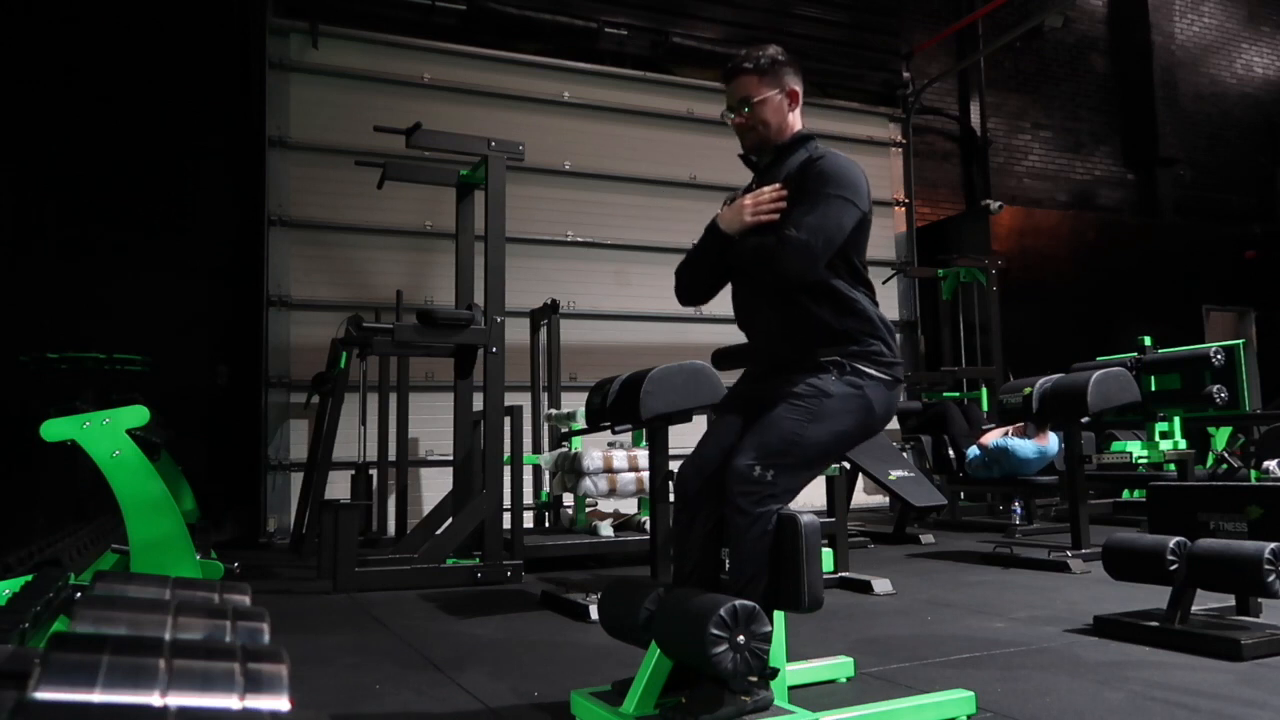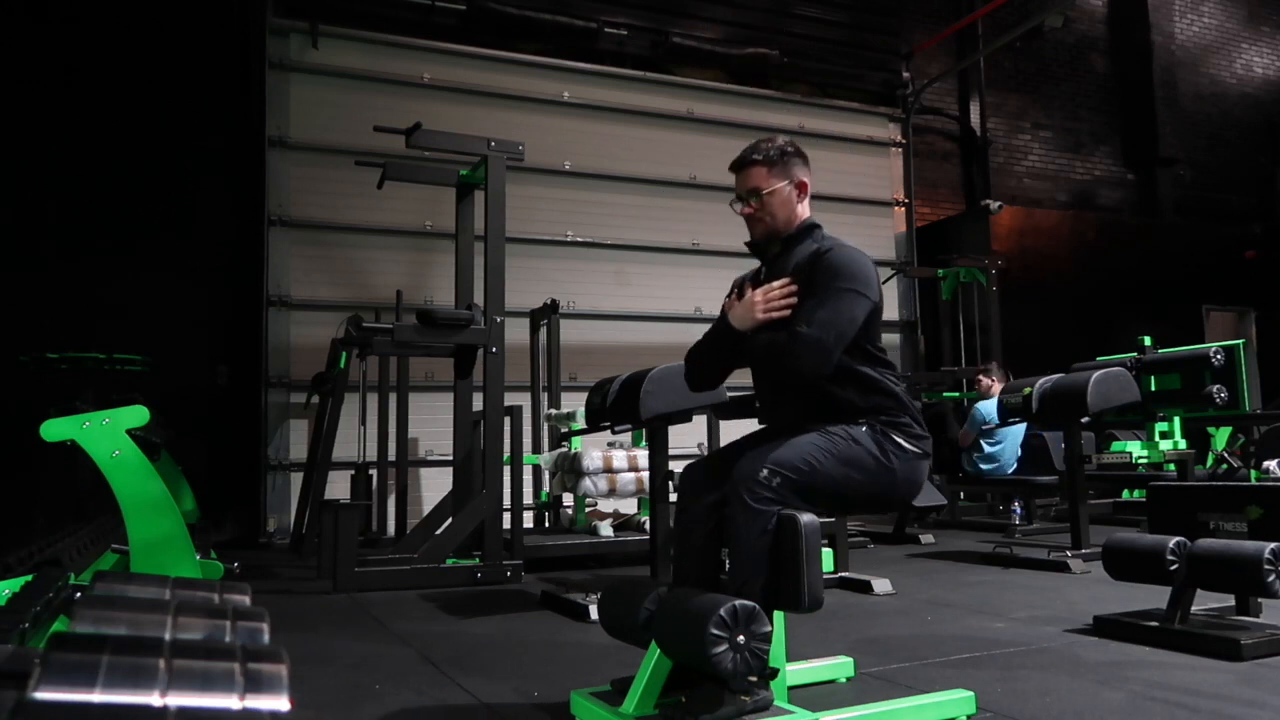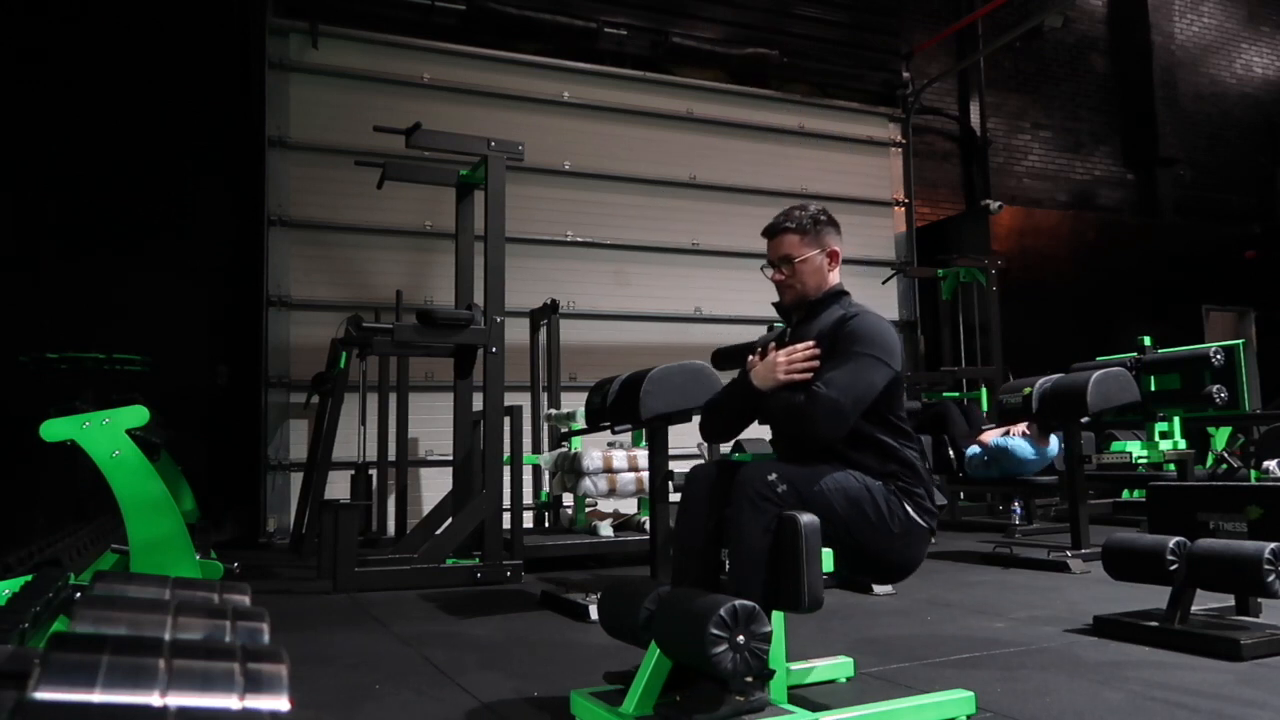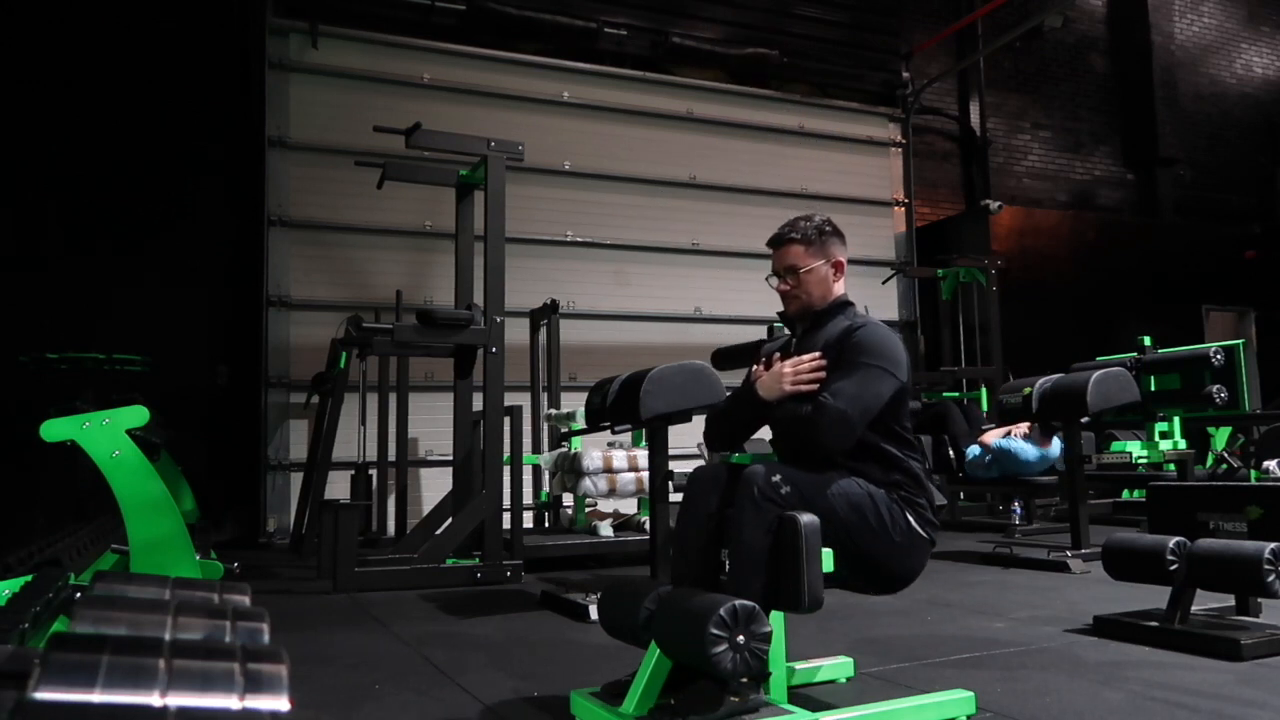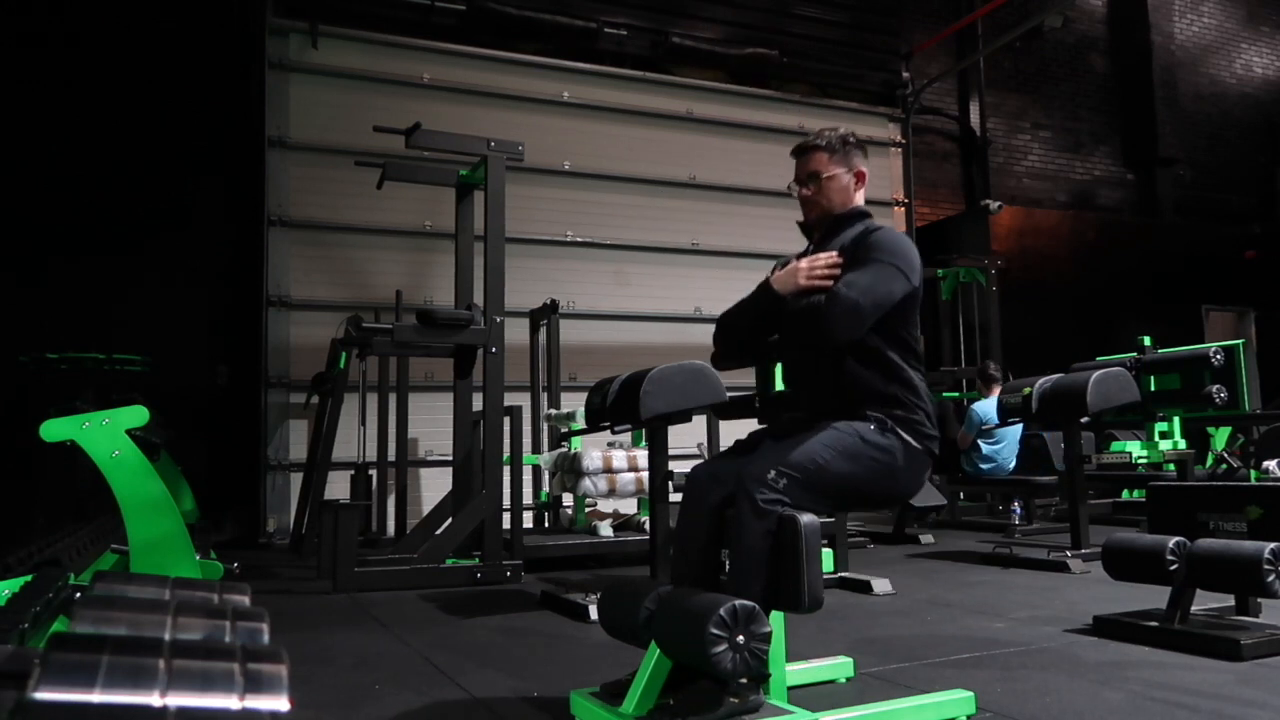
dt=1s
person 1, frame 1
left shoulder: (831, 174)
right shoulder: (749, 192)
left elbow: (794, 260)
right elbow: (690, 287)
left wrist: (737, 241)
right wrist: (725, 231)
left hip: (850, 372)
right hip: (778, 371)
left knee: (751, 478)
right knee: (698, 480)
person 1, frame 2
left shoulder: (839, 263)
right shoulder: (753, 283)
left elbow: (807, 357)
right elbow: (699, 374)
left wrist: (745, 335)
right wrist: (734, 324)
left hip: (883, 442)
right hip: (809, 439)
left knee: (758, 478)
right knee: (701, 481)
person 1, frame 3
left shoulder: (864, 330)
right shoulder: (783, 341)
left elbow: (821, 418)
right elbow: (713, 427)
left wrist: (765, 392)
right wrist: (753, 382)
left hip: (893, 516)
right hip: (822, 502)
left knee: (759, 482)
right knee: (705, 483)
person 1, frame 4
left shoulder: (869, 340)
right shoulder: (784, 351)
left elbow: (829, 429)
right elbow: (718, 437)
left wrist: (772, 402)
right wrist: (759, 393)
left hip: (893, 525)
right hip: (821, 513)
left knee: (763, 483)
right knee: (709, 483)
left ankle: (742, 671)
person 1, frame 5
left shoulder: (884, 246)
right shoulder: (801, 260)
left elbow: (839, 317)
right elbow: (727, 342)
left wrist: (784, 302)
right wrist: (777, 290)
left hip: (886, 434)
right hip: (817, 421)
left knee: (765, 485)
right knee: (707, 484)
